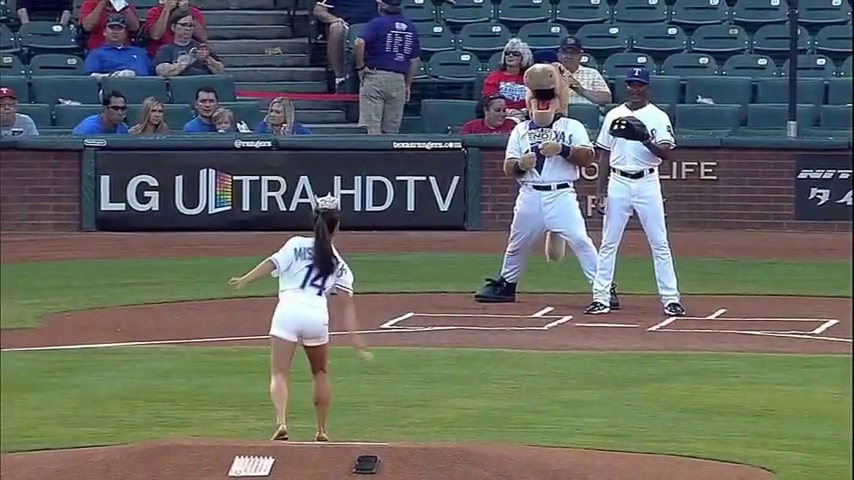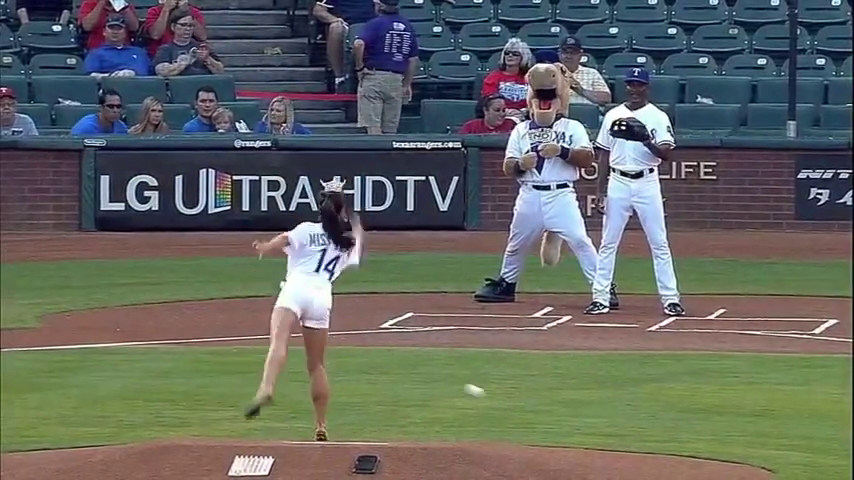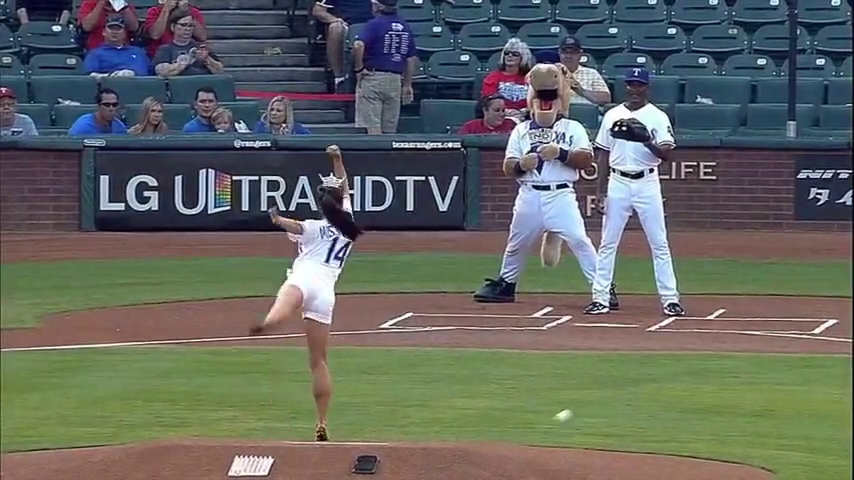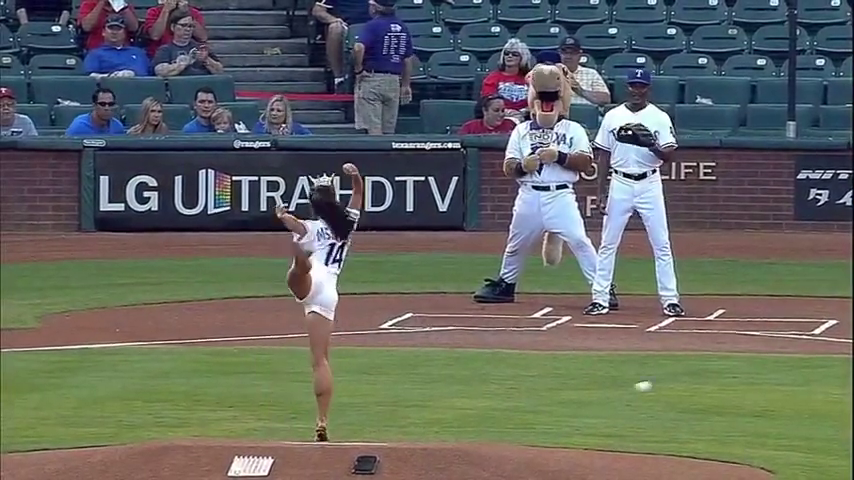
dt=0.1s
person 1, frame 1
left shoulder: (295, 245)
right shoulder: (339, 265)
left elbow: (271, 264)
right elbow: (347, 305)
left wrist: (245, 280)
right wrist: (356, 339)
left hip: (288, 312)
right hip: (316, 317)
left knee: (279, 375)
right knee: (319, 374)
left ankle: (281, 425)
right ankle: (320, 431)
person 1, frame 2
left shoulder: (306, 230)
right shoulder: (347, 244)
left elbow: (285, 239)
right elbow: (358, 244)
left wrist: (265, 247)
right wrist: (357, 225)
left hip: (294, 292)
right hip: (320, 301)
left knee: (278, 343)
right knee: (317, 367)
left ankle: (265, 391)
right ankle: (321, 427)
person 1, frame 3
left shoulder: (315, 226)
right shoulder: (348, 228)
left elbow: (298, 228)
right elbow: (344, 187)
left wrist: (278, 219)
right wrist: (338, 159)
left hip: (301, 283)
right hip: (324, 297)
right knee: (319, 363)
left ankle: (268, 322)
right ankle: (322, 424)
person 1, frame 4
left shoulder: (310, 228)
right shoulder: (345, 225)
left elbow: (298, 225)
right elbow: (358, 194)
left wrist: (284, 217)
right wrist: (355, 175)
left hip: (309, 283)
right hip: (328, 295)
right knee: (320, 361)
right ankle: (322, 422)
person 2, frame 1
left shoulder: (659, 117)
right shoulder: (613, 115)
left elbow: (666, 153)
right elbow: (605, 154)
left wrist: (647, 141)
right wrist: (600, 189)
left hip: (647, 184)
right hip: (618, 184)
left knee: (659, 243)
right knee: (608, 243)
left ankle: (670, 298)
right ankle: (601, 298)
person 2, frame 2
left shoulder: (658, 117)
right shoulder: (612, 115)
left elbow: (666, 153)
right elbow: (604, 154)
left wrist: (647, 142)
right wrist: (600, 189)
left hip: (647, 183)
right hip: (618, 183)
left knee: (659, 243)
right knee: (608, 243)
left ankle: (670, 298)
right ankle: (600, 298)
person 2, frame 3
left shoulder: (658, 117)
right shoulder: (612, 116)
left elbow: (667, 154)
right elbow: (604, 155)
left wrist: (650, 144)
right wrist: (600, 190)
left hip: (647, 184)
right hip: (618, 184)
left knee: (659, 243)
right knee: (608, 243)
left ankle: (670, 299)
right ankle: (600, 298)
person 2, frame 4
left shoulder: (660, 117)
right shoulder: (612, 116)
left elbow: (670, 156)
right elbow: (604, 155)
left wrist: (654, 148)
right wrist: (601, 191)
left hip: (649, 185)
right hip: (620, 185)
left knee: (661, 244)
right knee: (608, 244)
left ankle: (670, 299)
right ankle: (599, 299)
person 3, frame 1
left shoulder: (377, 23)
right shoulder: (410, 27)
left elbow: (359, 43)
right elbow: (415, 59)
left wrist: (360, 66)
right wrist: (407, 84)
left hip: (375, 77)
right hip: (398, 80)
left knee: (373, 126)
right knee: (392, 130)
person 3, frame 2
left shoulder: (376, 23)
right shoulder: (408, 26)
left elbow: (359, 44)
right elbow: (413, 59)
left wrist: (359, 67)
right wrist: (407, 84)
left hip: (373, 77)
right hip: (396, 80)
left knee: (373, 126)
right knee: (390, 129)
person 3, frame 3
left shoulder: (375, 24)
right shoulder: (405, 26)
left elbow: (358, 46)
right elbow: (411, 58)
left wrist: (358, 68)
right wrist: (407, 84)
left hip: (372, 78)
right hip: (395, 80)
left knee: (373, 127)
right knee: (389, 130)
person 3, frame 4
left shoulder: (374, 25)
right shoulder: (402, 27)
left elbow: (359, 48)
right elbow: (408, 59)
left wrist: (358, 70)
right wrist: (405, 84)
left hip: (372, 79)
right hip: (393, 81)
left knee: (373, 128)
right knee: (388, 130)
